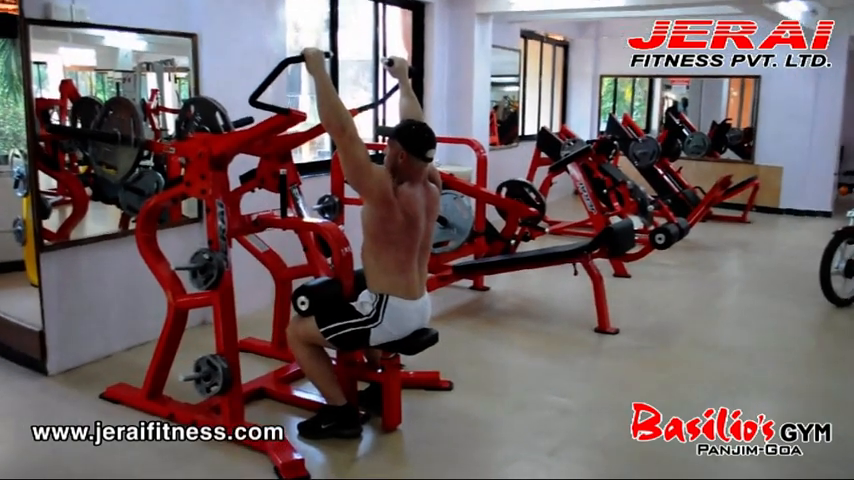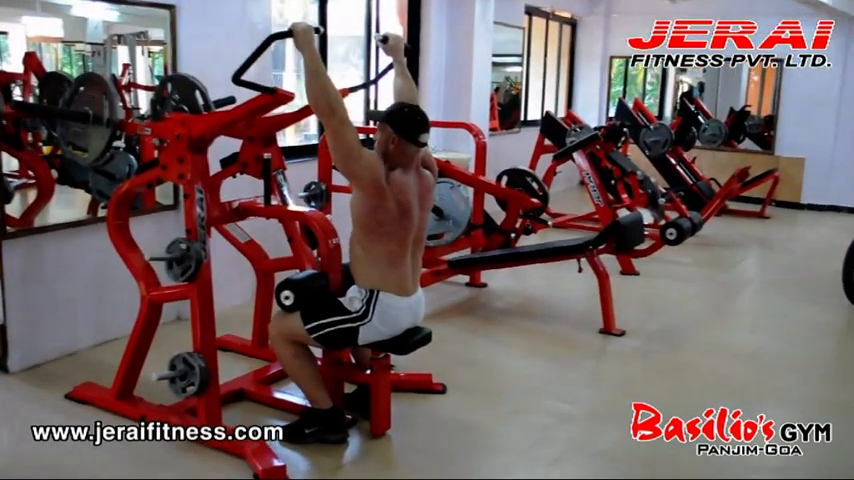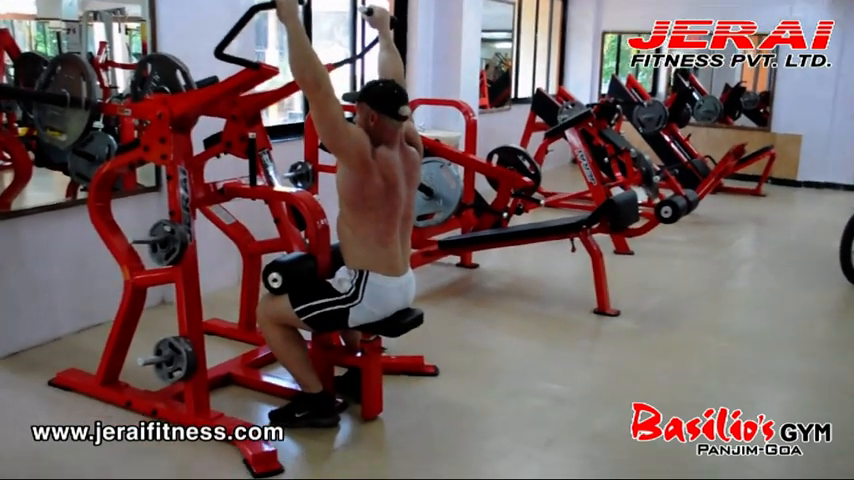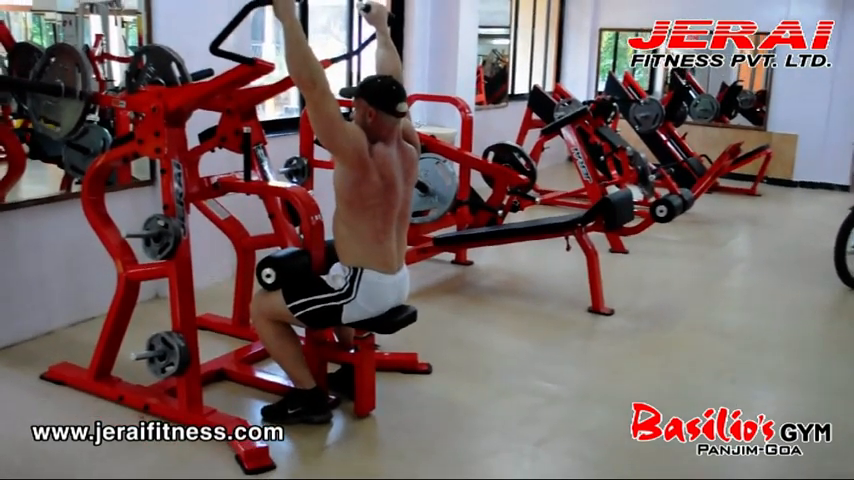
dt=1s
person 1, frame 1
left shoulder: (385, 192)
right shoulder: (431, 186)
left elbow: (343, 132)
right elbow: (415, 131)
left wrist: (318, 70)
right wrist: (403, 78)
left hip: (392, 313)
right hip: (420, 307)
left knee: (297, 332)
right knee: (354, 308)
left ankle: (342, 413)
right ankle: (385, 385)
person 1, frame 2
left shoulder: (377, 179)
right shoulder: (425, 173)
left elbow: (332, 114)
right elbow: (409, 115)
left wrist: (307, 46)
right wrist: (398, 58)
left hip: (383, 311)
right hip: (412, 305)
left knee: (280, 329)
right knee: (339, 305)
left ankle: (327, 417)
right ankle: (372, 388)
person 1, frame 3
left shoulder: (362, 155)
right shoulder: (410, 149)
left elbow: (317, 88)
right elbow: (394, 90)
left hip: (373, 292)
right hip: (403, 285)
left knee: (268, 312)
right knee: (333, 285)
left ankle: (317, 401)
right ankle: (362, 373)
person 1, frame 4
left shoulder: (360, 153)
right shoulder: (409, 146)
left elbow: (313, 87)
right elbow: (391, 87)
left hip: (368, 289)
right hip: (397, 283)
left knee: (261, 308)
right knee: (323, 282)
left ankle: (309, 397)
right ankle: (355, 370)
